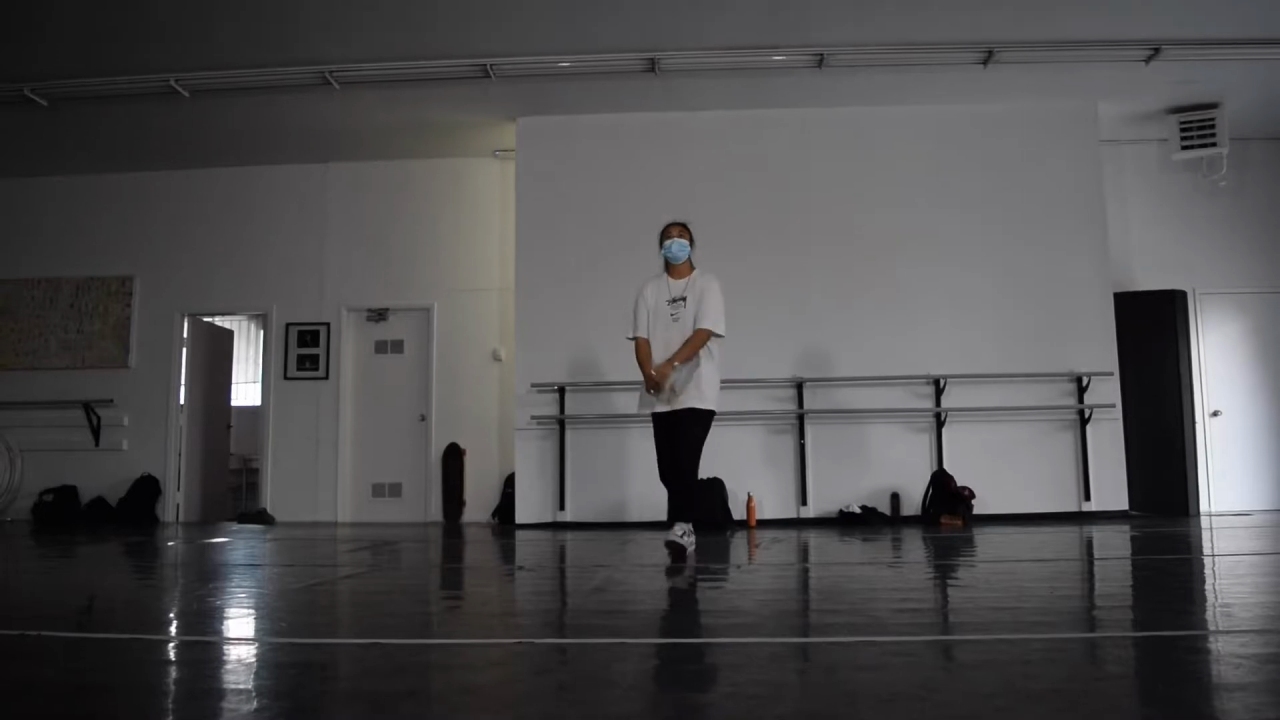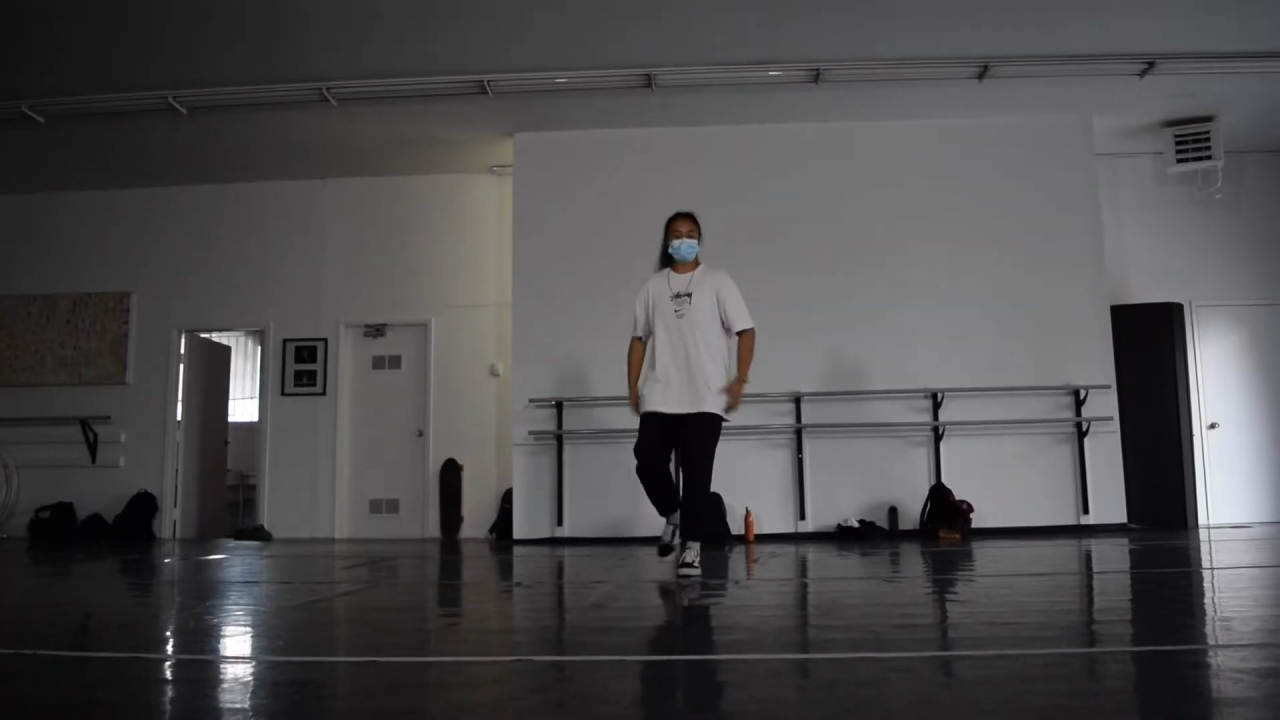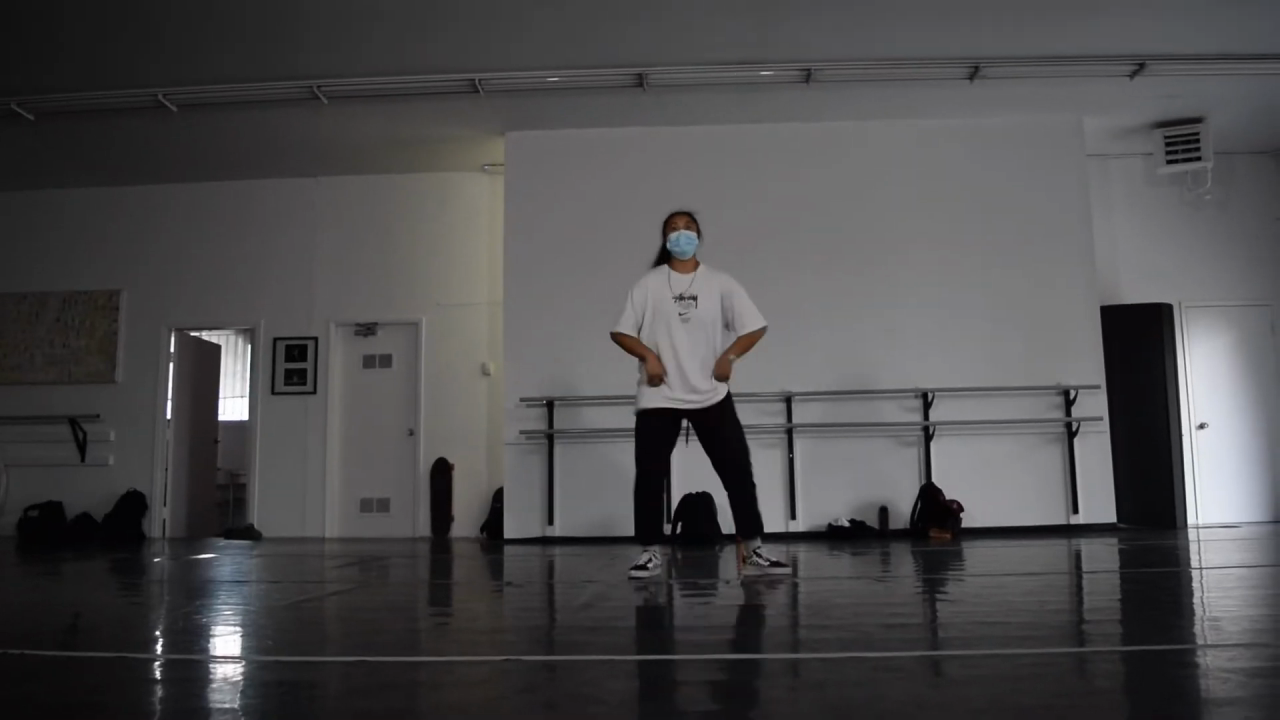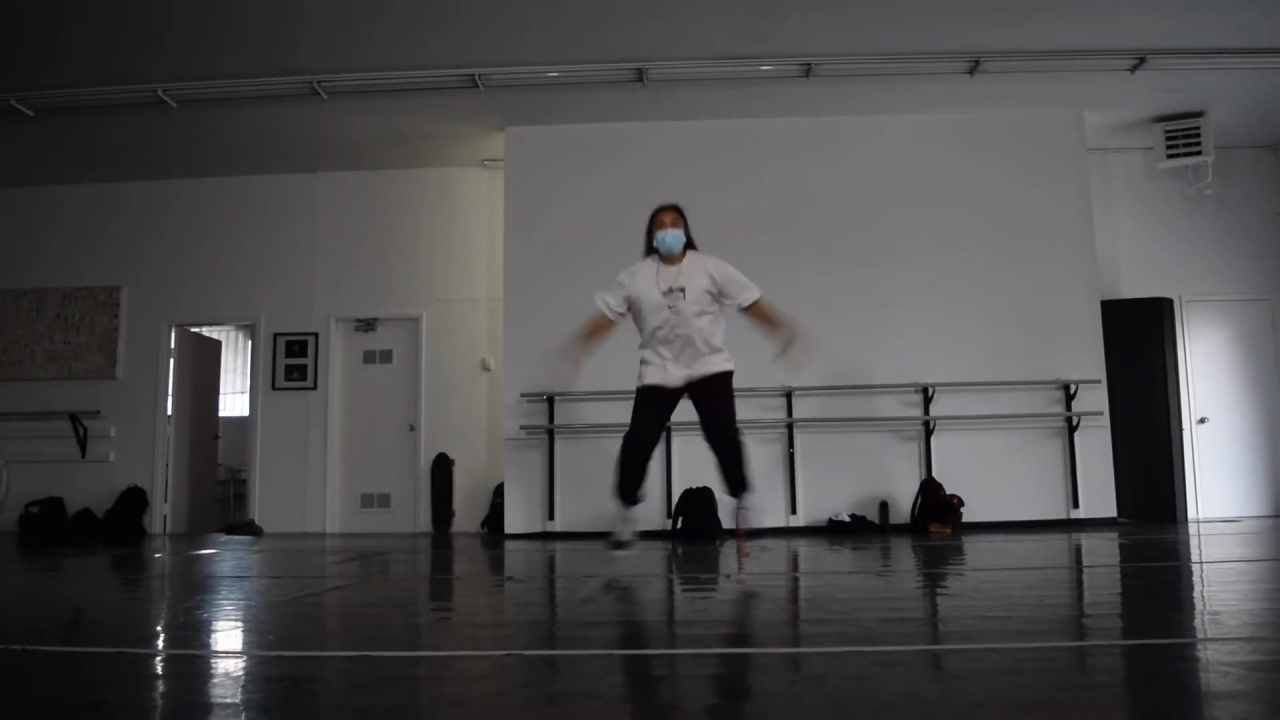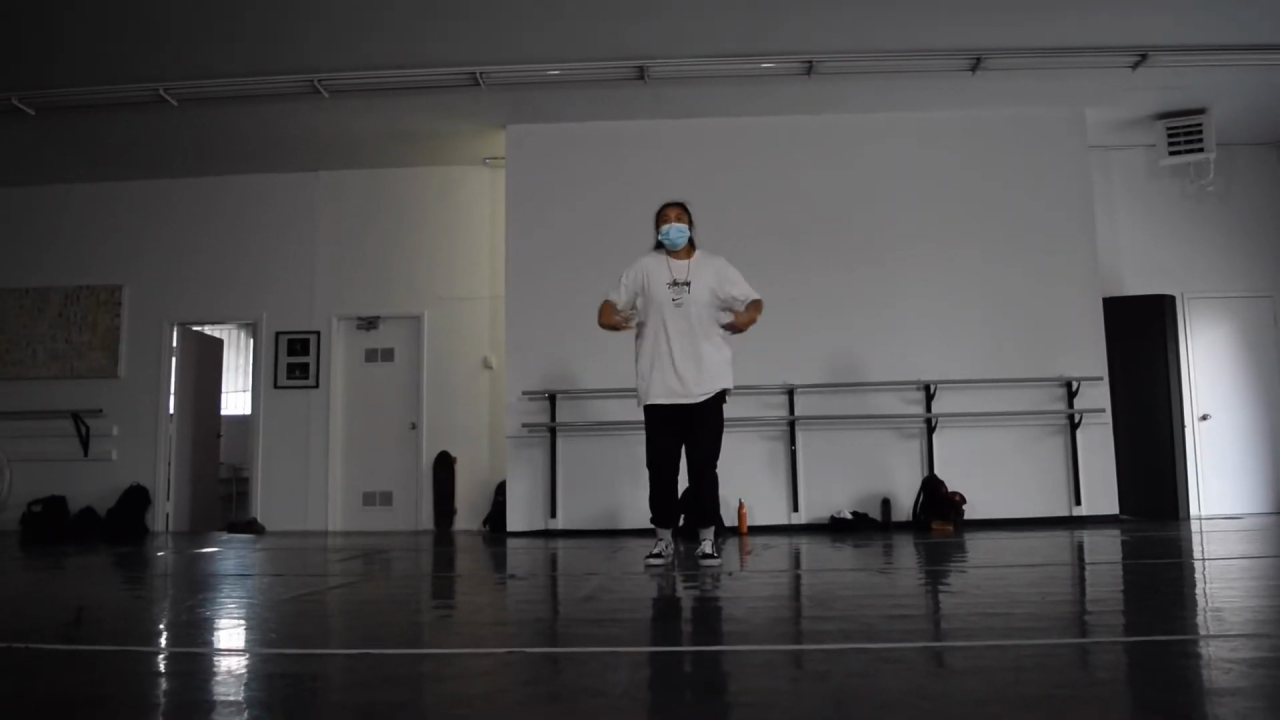
dt=0.7s
person 1, frame 1
left shoulder: (707, 285)
right shoulder: (649, 290)
left elbow: (704, 334)
right elbow: (641, 340)
left wrist: (669, 365)
right wrist: (649, 375)
left hip: (697, 391)
right hip: (662, 395)
left knee: (686, 460)
right knee: (668, 465)
left ankle: (680, 526)
right ankle: (685, 528)
person 1, frame 2
left shoulder: (717, 281)
right shoulder: (653, 286)
left elbow: (745, 331)
right elbow: (639, 338)
left wrist: (740, 378)
right wrist: (633, 385)
left hip: (706, 398)
right hip: (660, 397)
left knee: (696, 472)
right knee: (649, 463)
left ankle: (692, 547)
right ankle: (673, 515)
person 1, frame 3
left shoulder: (721, 283)
right shoulder: (649, 284)
left elbow: (755, 327)
right elbow: (621, 332)
left wrist: (729, 356)
right wrist: (647, 355)
left hip: (711, 394)
right hip: (660, 395)
left knee: (737, 467)
right knee: (650, 471)
left ankle: (752, 549)
right ankle: (651, 550)
person 1, frame 4
left shoulder: (709, 267)
right shoulder: (637, 274)
left elbow: (749, 300)
right elbow: (608, 312)
left wrist: (781, 328)
right wrist: (582, 342)
left hip: (708, 365)
right hip: (658, 371)
left knee: (724, 435)
right knee: (637, 443)
left ankle: (741, 503)
right ankle: (626, 515)
person 1, frame 5
left shoulder: (715, 266)
right shoulder: (644, 268)
left elbow: (753, 301)
right elbow: (612, 303)
left wrist: (748, 315)
right wrist: (609, 315)
left hip: (706, 386)
right hip: (659, 388)
left knee: (703, 464)
right knee: (661, 465)
left ankle: (706, 539)
right ankle: (664, 539)
